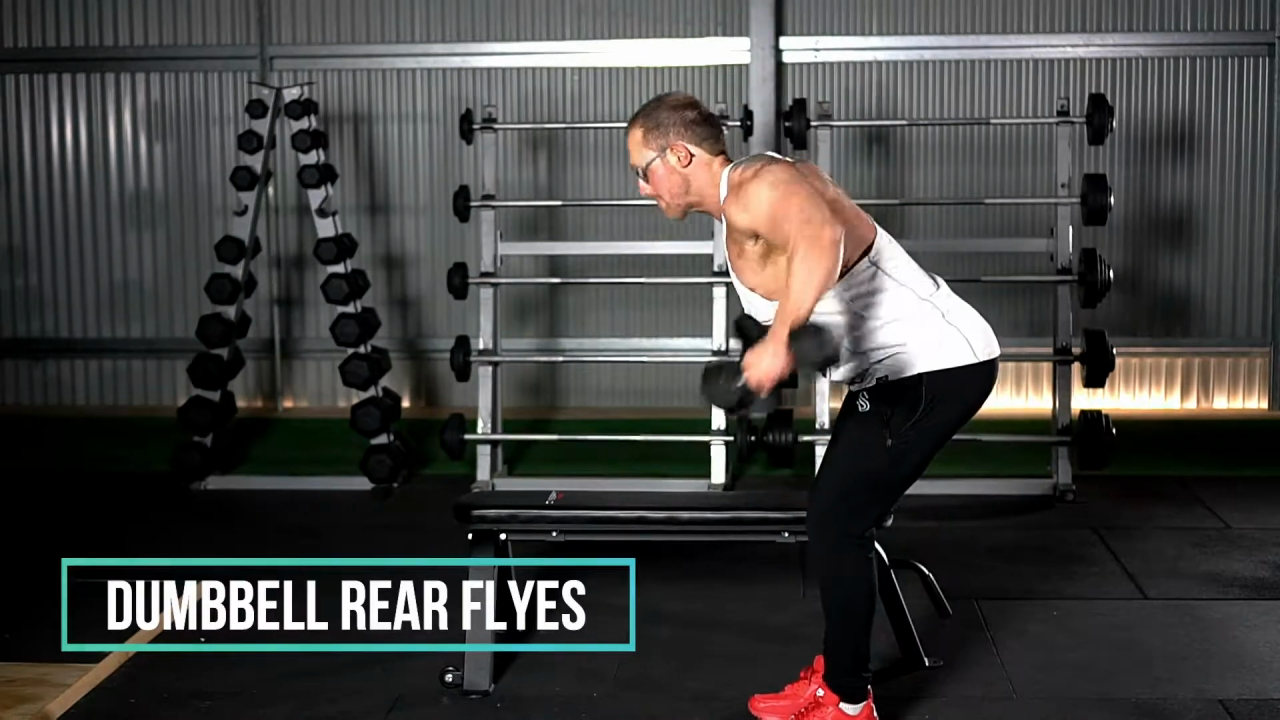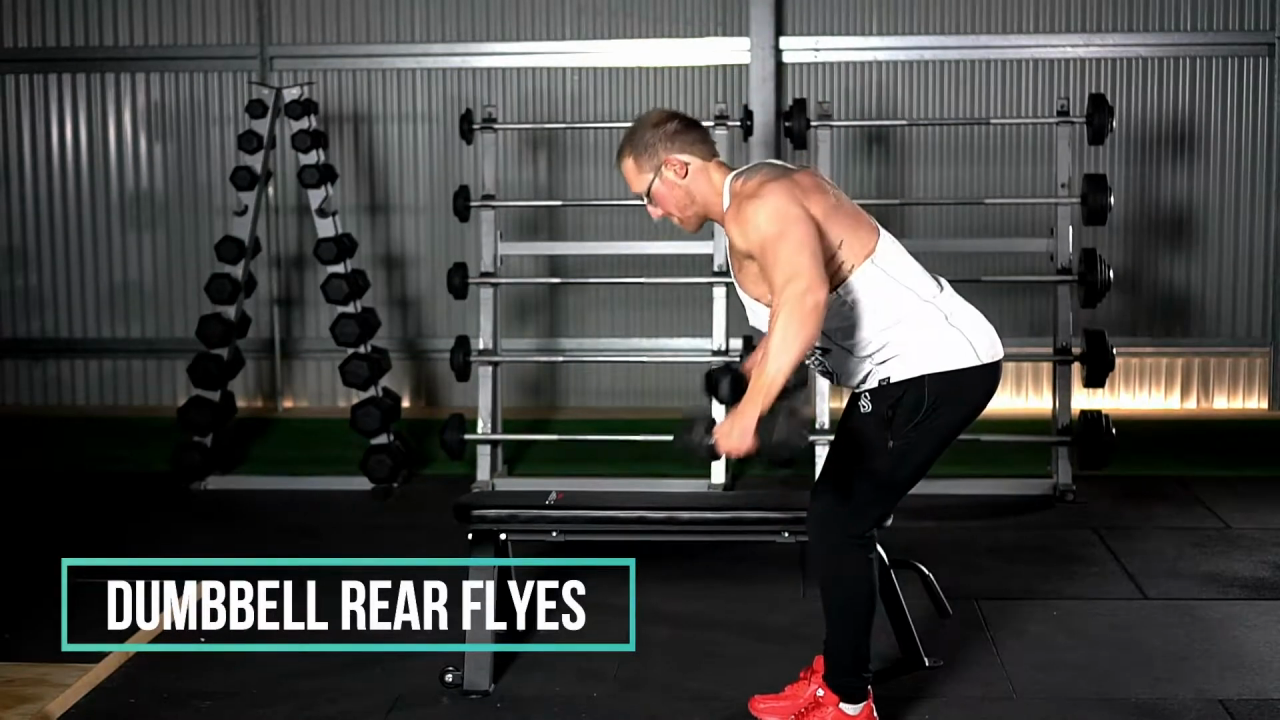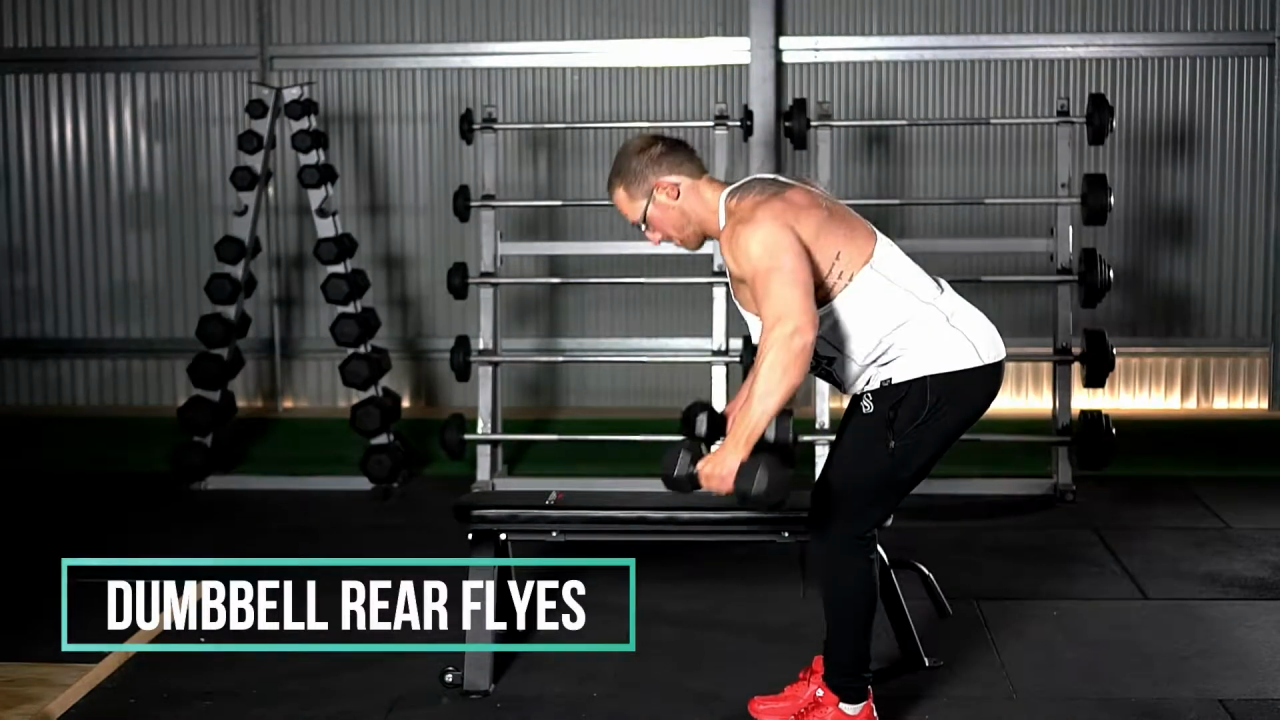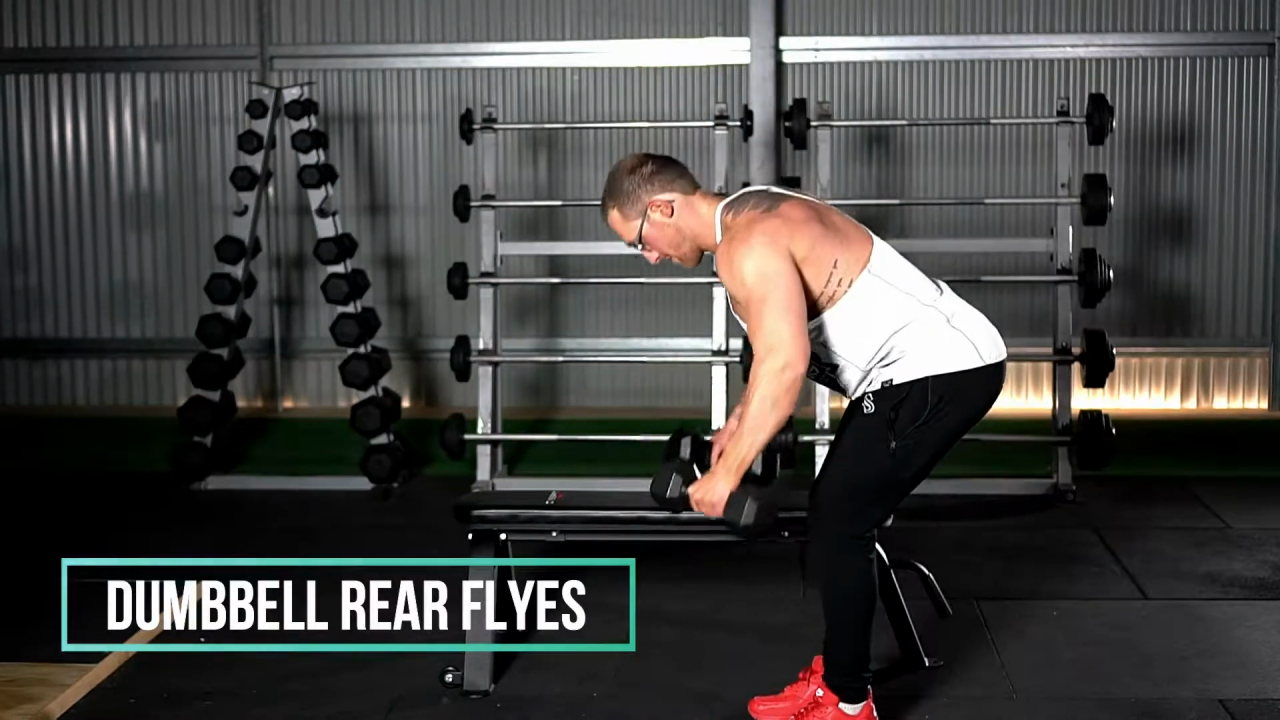
dt=0.2s
person 1, frame 1
left shoulder: (751, 193)
right shoulder: (751, 189)
left elbow: (821, 232)
left wrist: (778, 342)
right wrist: (785, 329)
left hip: (934, 364)
right hip: (918, 358)
left knee: (837, 522)
right knee: (836, 516)
person 1, frame 2
left shoulder: (754, 206)
right shoulder: (758, 194)
left elbow: (806, 293)
left wrist: (750, 411)
right wrist: (763, 360)
left hip: (936, 368)
right hip: (923, 361)
left knee: (836, 523)
right knee: (837, 515)
person 1, frame 3
left shoulder: (750, 226)
right shoulder: (756, 208)
left elbow: (794, 335)
right elbow: (789, 322)
left wrist: (734, 449)
right wrist: (745, 400)
left hip: (938, 370)
right hip: (929, 362)
left knee: (838, 525)
right knee: (835, 518)
person 1, frame 4
left shoulder: (747, 244)
right shoulder: (751, 220)
left elbow: (785, 365)
right elbow: (782, 344)
left wrist: (726, 473)
right wrist: (738, 422)
left hip: (940, 371)
right hip: (930, 363)
left knee: (837, 524)
right knee: (835, 518)
